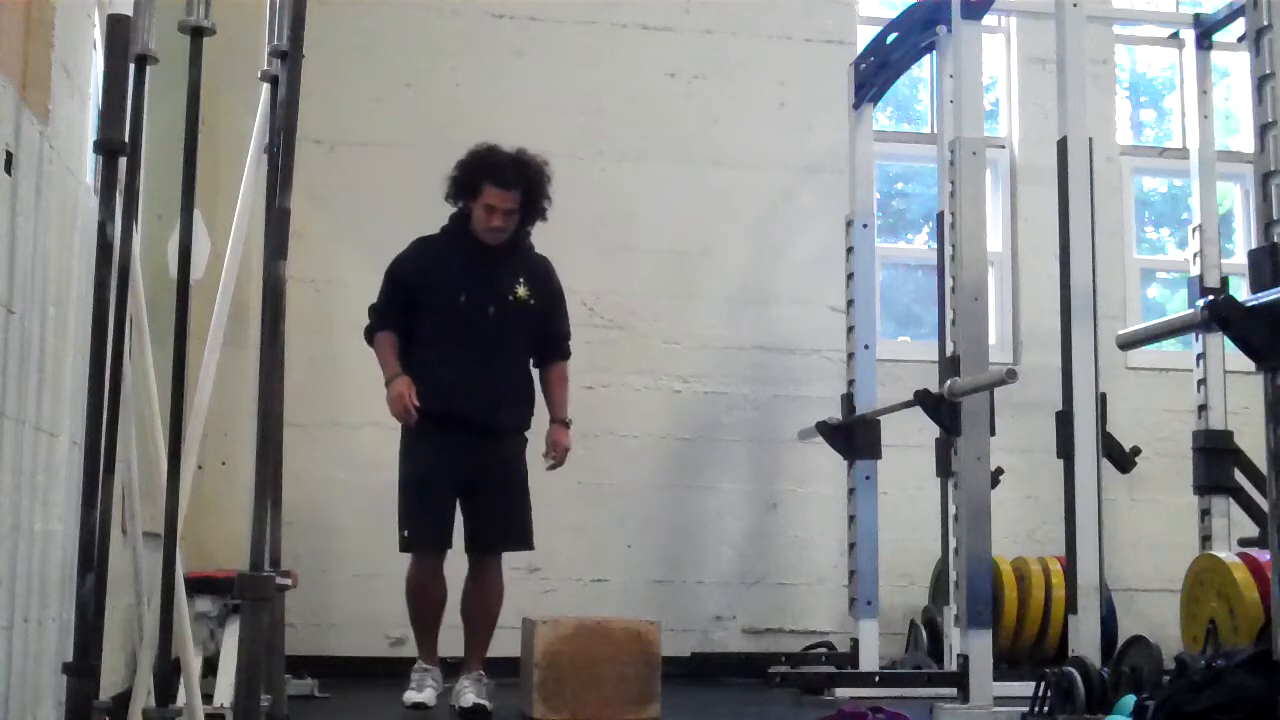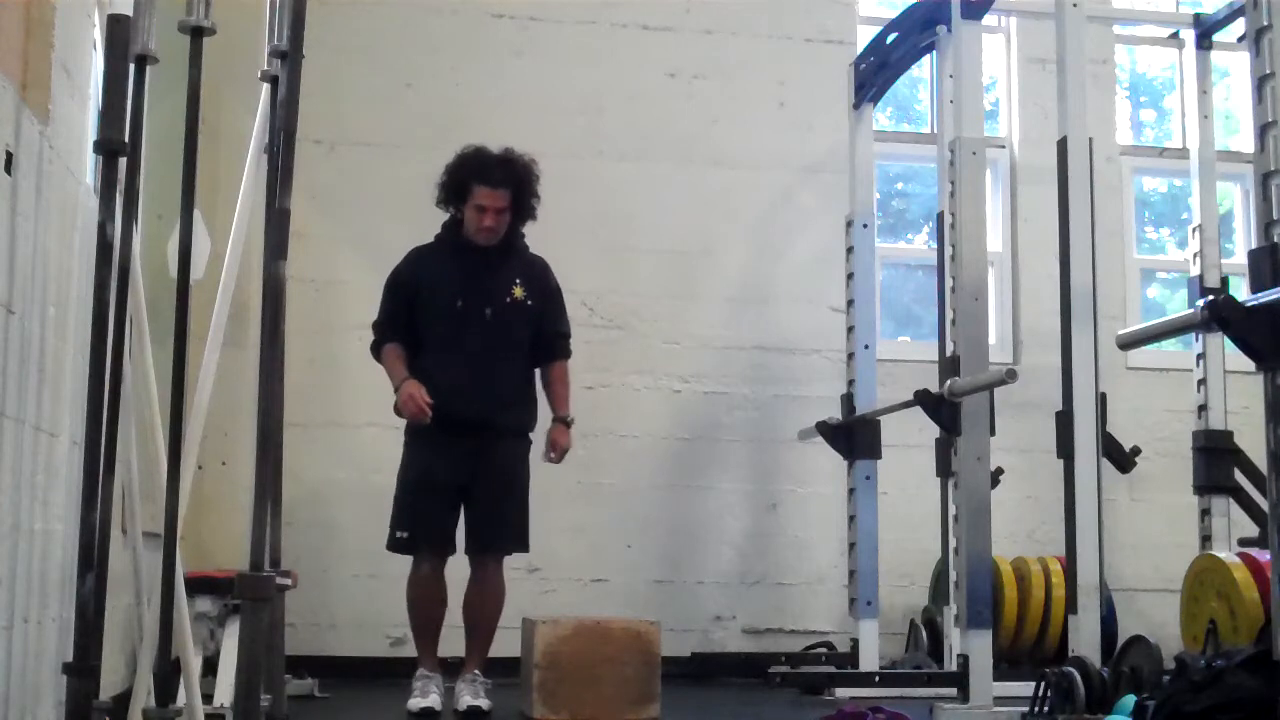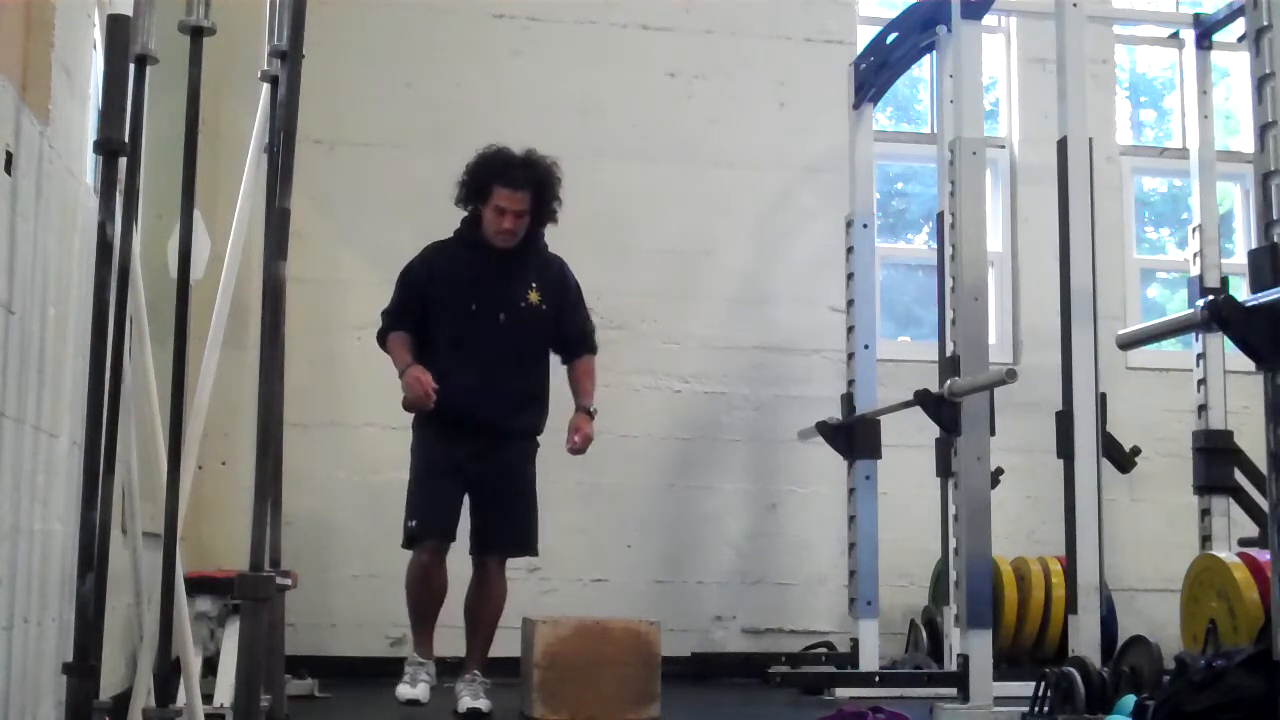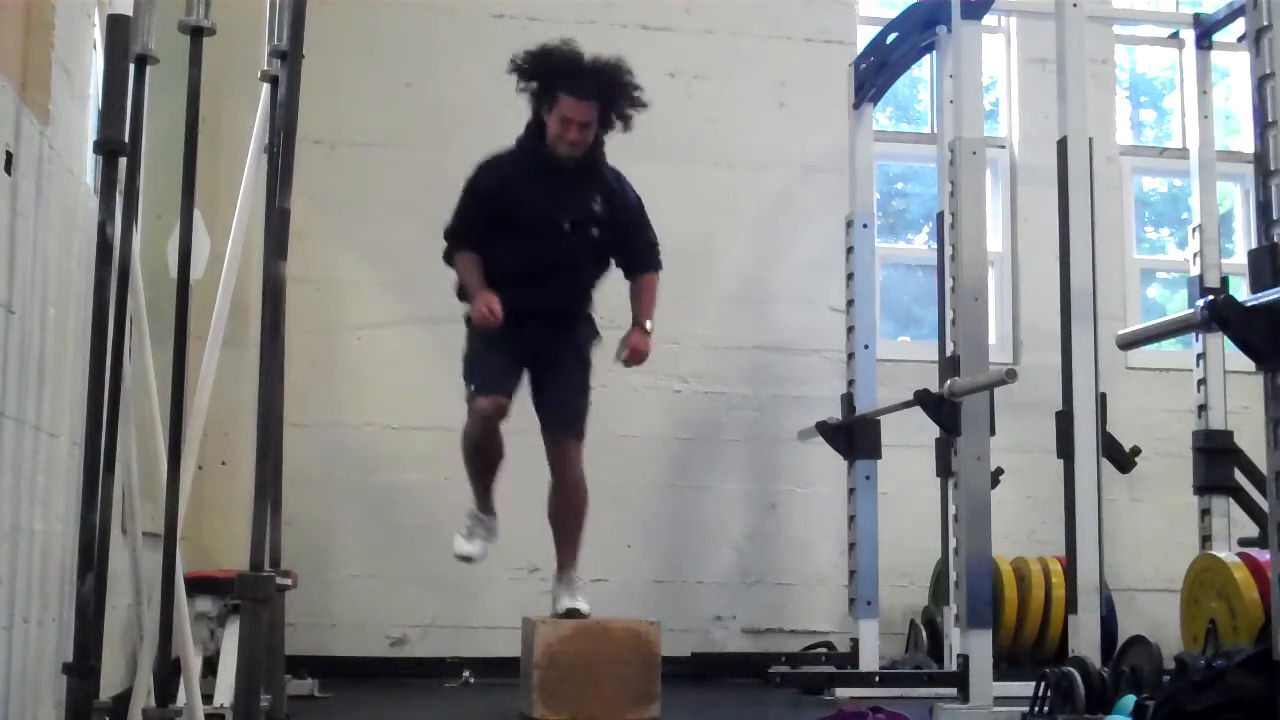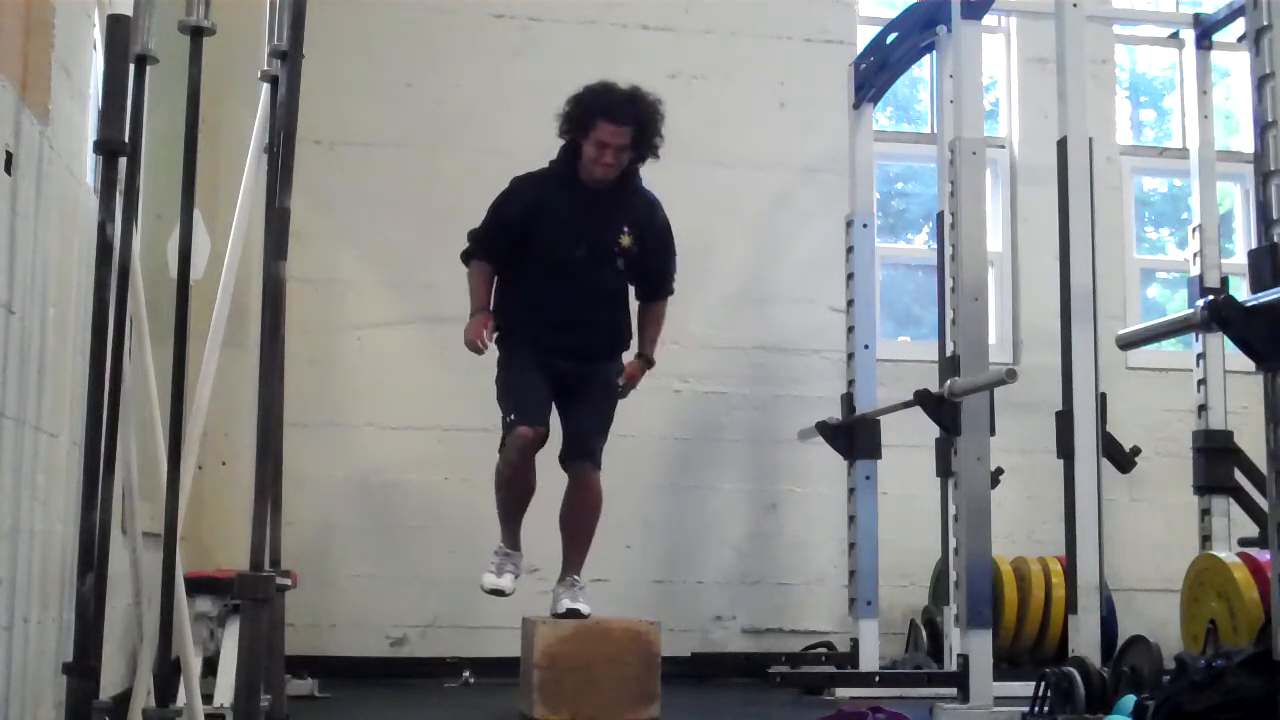
dt=0.7s
person 1, frame 1
left shoulder: (536, 273)
right shoulder: (424, 257)
left elbow: (553, 353)
right elbow: (384, 323)
left wrist: (560, 420)
right wrist: (395, 375)
left hip: (500, 438)
right hip: (430, 431)
left knee: (488, 558)
right knee: (426, 552)
right ankle: (426, 665)
person 1, frame 2
left shoulder: (533, 274)
right shoulder: (421, 266)
left elbow: (553, 352)
right elbow: (388, 336)
left wrist: (561, 418)
right wrist: (403, 381)
left hip: (503, 440)
right hip: (433, 437)
left knee: (488, 560)
right knee: (427, 556)
right ankle: (428, 673)
person 1, frame 3
left shoulder: (552, 275)
right shoulder: (438, 262)
left elbow: (579, 346)
right elbow: (396, 324)
left wrist: (584, 408)
right wrist: (408, 367)
left hip: (511, 440)
right hip: (441, 432)
left knee: (491, 560)
right knee: (429, 547)
right ankle: (421, 660)
person 1, frame 4
left shoulder: (610, 187)
right shoulder: (501, 172)
left elbow: (643, 261)
right elbow: (462, 240)
left wrist: (641, 326)
right wrist: (478, 290)
left hip: (566, 329)
right hip: (501, 323)
left knee: (566, 449)
right knee: (485, 410)
left ankle: (567, 579)
right ankle: (482, 513)
person 1, frame 5
left shoulder: (644, 212)
right shoulder: (533, 192)
left elbow: (655, 290)
right elbow: (483, 251)
left wrist: (645, 355)
right wrist: (481, 311)
left hip: (597, 360)
right hip: (527, 347)
left knee: (584, 467)
right knee: (523, 437)
left ankle: (570, 583)
right ankle: (509, 549)
